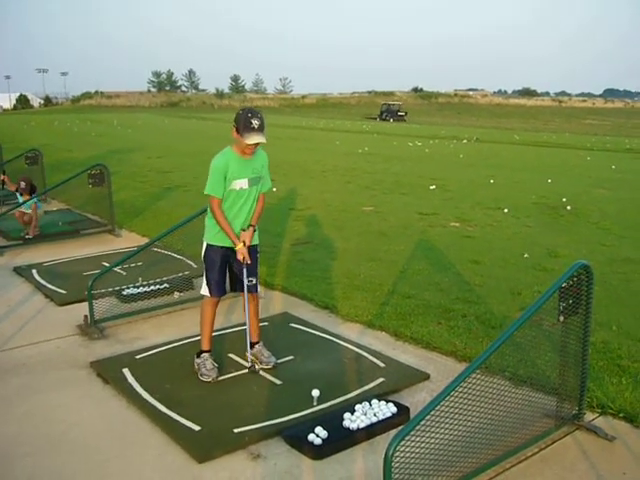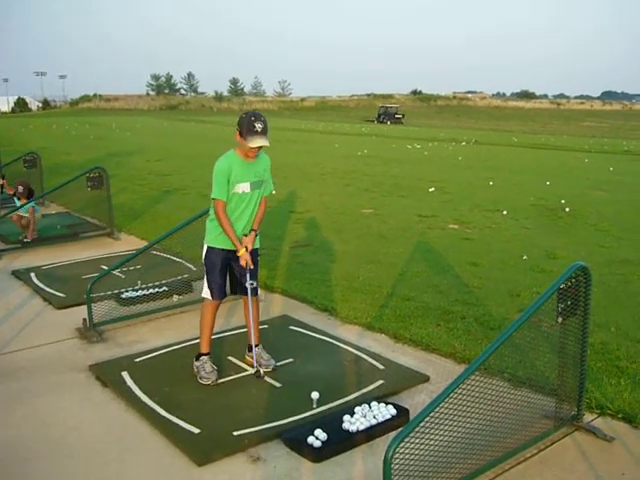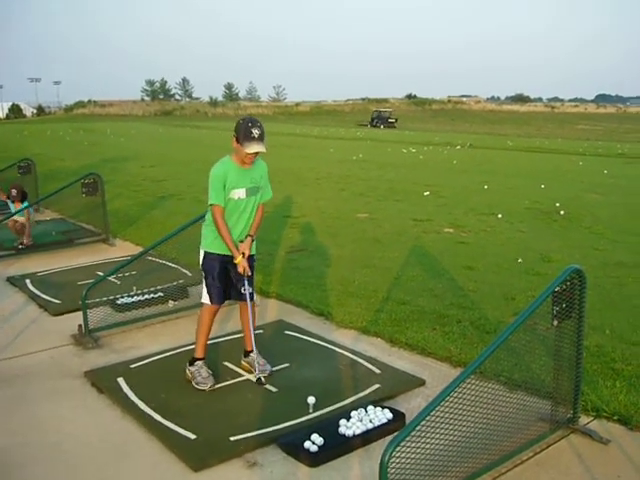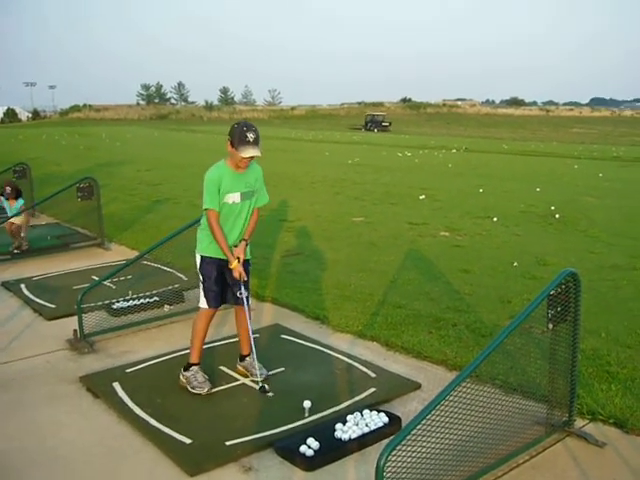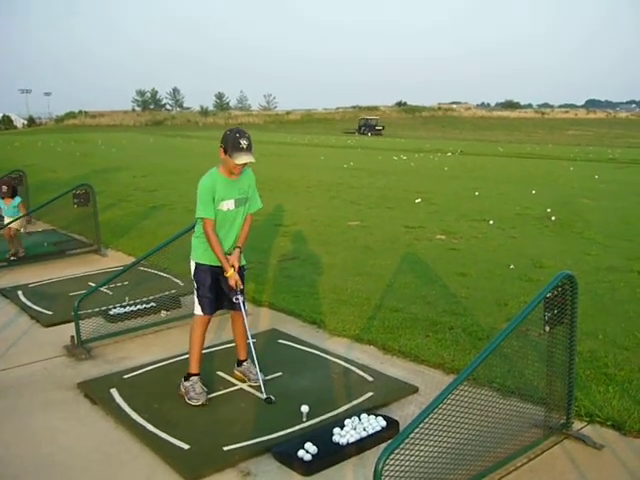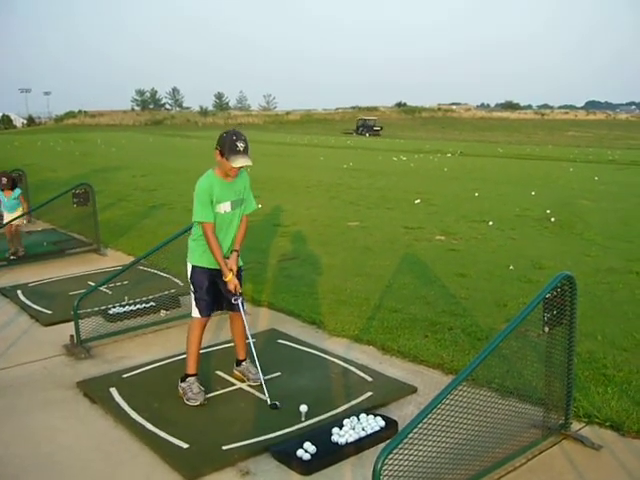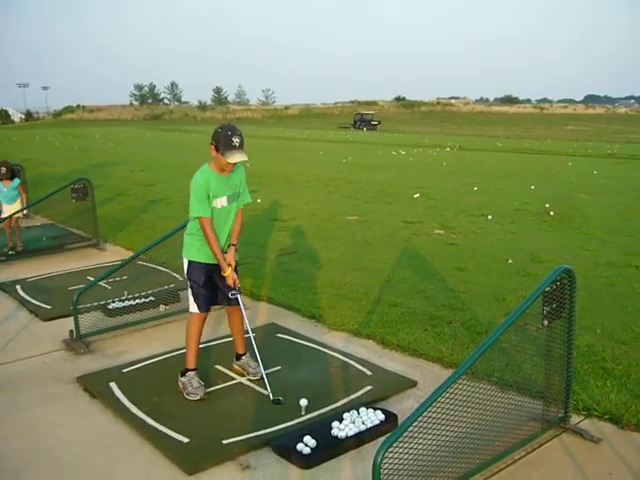
dt=0.1s
person 1, frame 1
left shoulder: (262, 158)
right shoulder: (221, 162)
right elbow: (215, 207)
left wrist: (250, 229)
right wrist: (235, 241)
left hip: (248, 239)
right hip: (218, 240)
left knee: (251, 292)
right knee: (213, 295)
left ankle: (255, 345)
right ankle: (203, 354)
person 1, frame 2
left shoulder: (264, 161)
right shoulder: (224, 165)
right elbow: (220, 211)
left wrist: (253, 233)
right wrist: (238, 248)
left hip: (249, 242)
right hip: (220, 243)
left knee: (252, 295)
right knee: (213, 298)
left ankle: (254, 349)
right ankle: (203, 357)
person 1, frame 3
left shoulder: (261, 168)
right shoulder: (220, 170)
right elbow: (217, 216)
left wrist: (249, 239)
right wrist: (235, 254)
left hip: (245, 247)
right hip: (216, 247)
left knee: (247, 300)
right knee: (212, 303)
left ankle: (249, 355)
right ankle: (197, 362)
person 1, frame 4
left shoulder: (256, 172)
right shoulder: (215, 175)
left elbow: (255, 210)
right elbow: (213, 221)
left wrist: (243, 244)
right wrist: (231, 260)
left hip: (239, 250)
right hip: (211, 252)
left knee: (242, 304)
right knee: (209, 307)
left ankle: (245, 358)
right ankle: (192, 368)
person 1, frame 5
left shoulder: (249, 177)
right shoulder: (208, 182)
left elbow: (248, 216)
right elbow: (209, 229)
left wrist: (237, 251)
right wrist: (227, 268)
left hip: (234, 257)
right hip: (206, 258)
left knee: (238, 310)
right knee: (204, 314)
left ankle: (242, 363)
right ankle: (191, 378)
person 1, frame 6
left shoulder: (244, 178)
right shoulder: (205, 185)
right elbow: (209, 233)
left wrist: (235, 254)
right wrist: (226, 273)
left hip: (230, 258)
right hip: (203, 261)
left knee: (236, 310)
right knee: (201, 316)
left ankle: (241, 363)
right ankle: (189, 379)
person 1, frame 7
left shoulder: (239, 172)
right shoulder: (201, 180)
right elbow: (207, 228)
left wrist: (232, 248)
right wrist: (224, 268)
left hip: (227, 253)
right hip: (199, 255)
left knee: (234, 304)
right knee: (200, 311)
left ankle: (241, 357)
right ankle: (189, 373)
